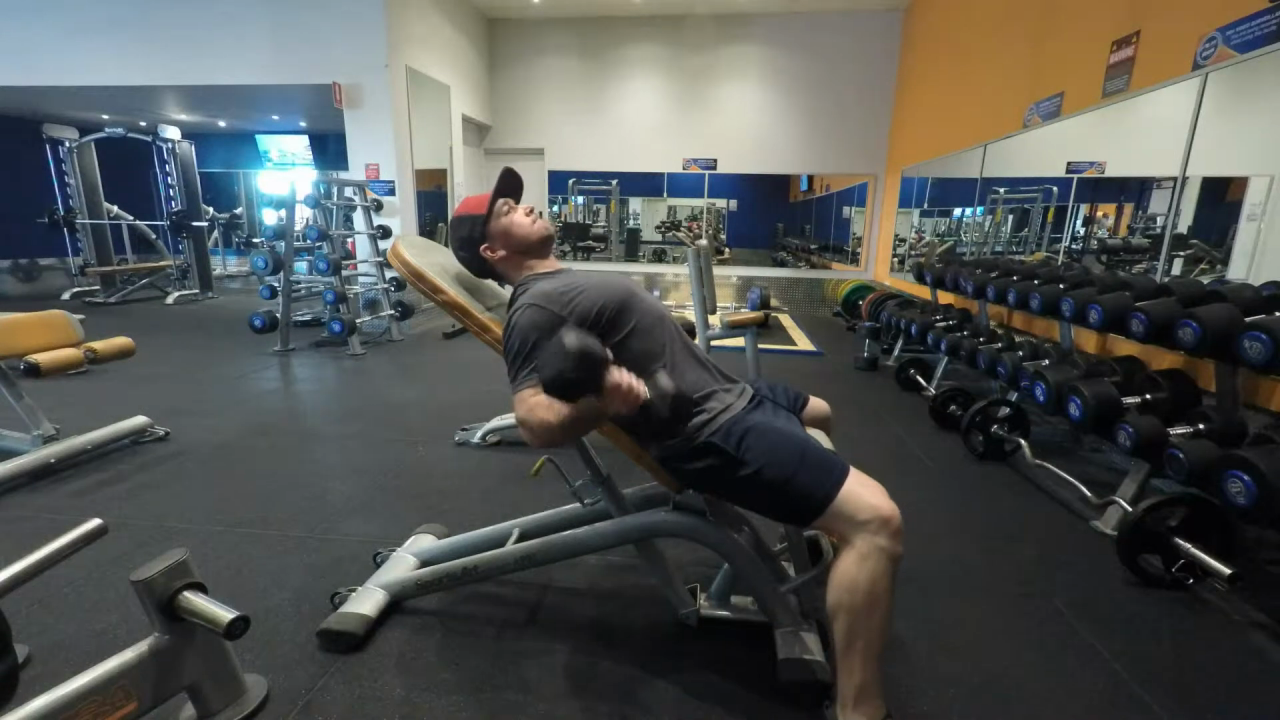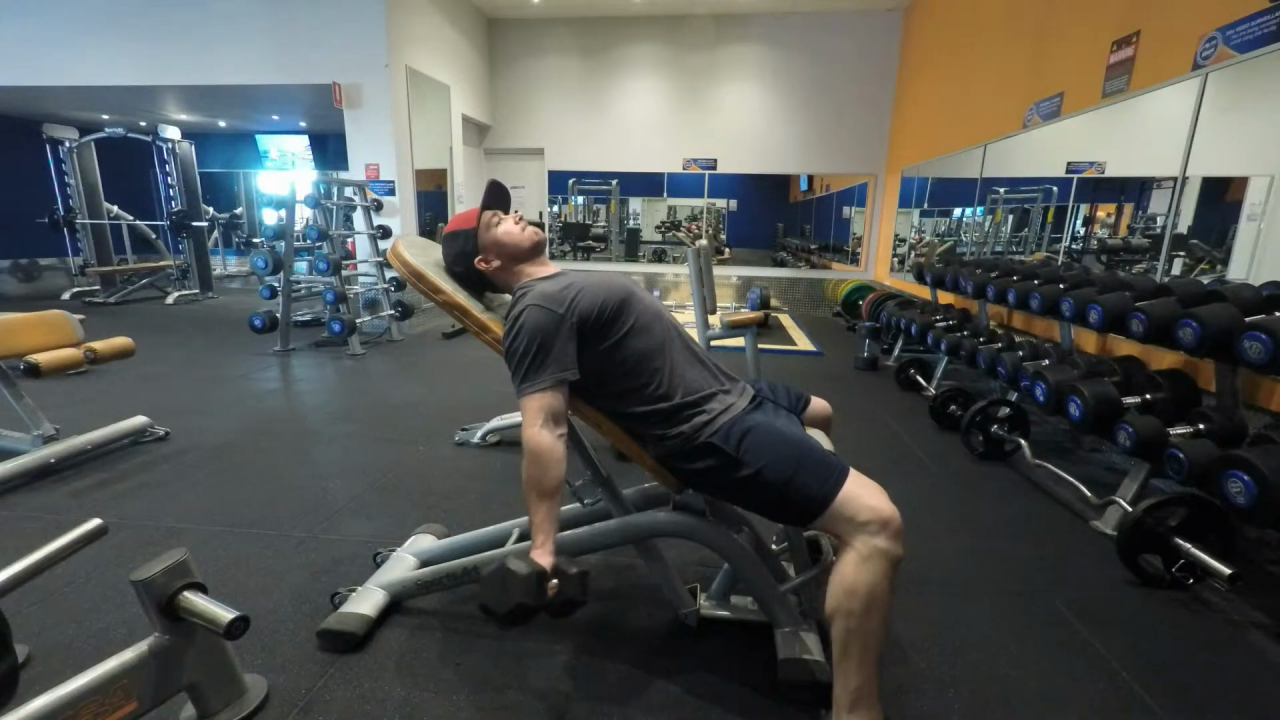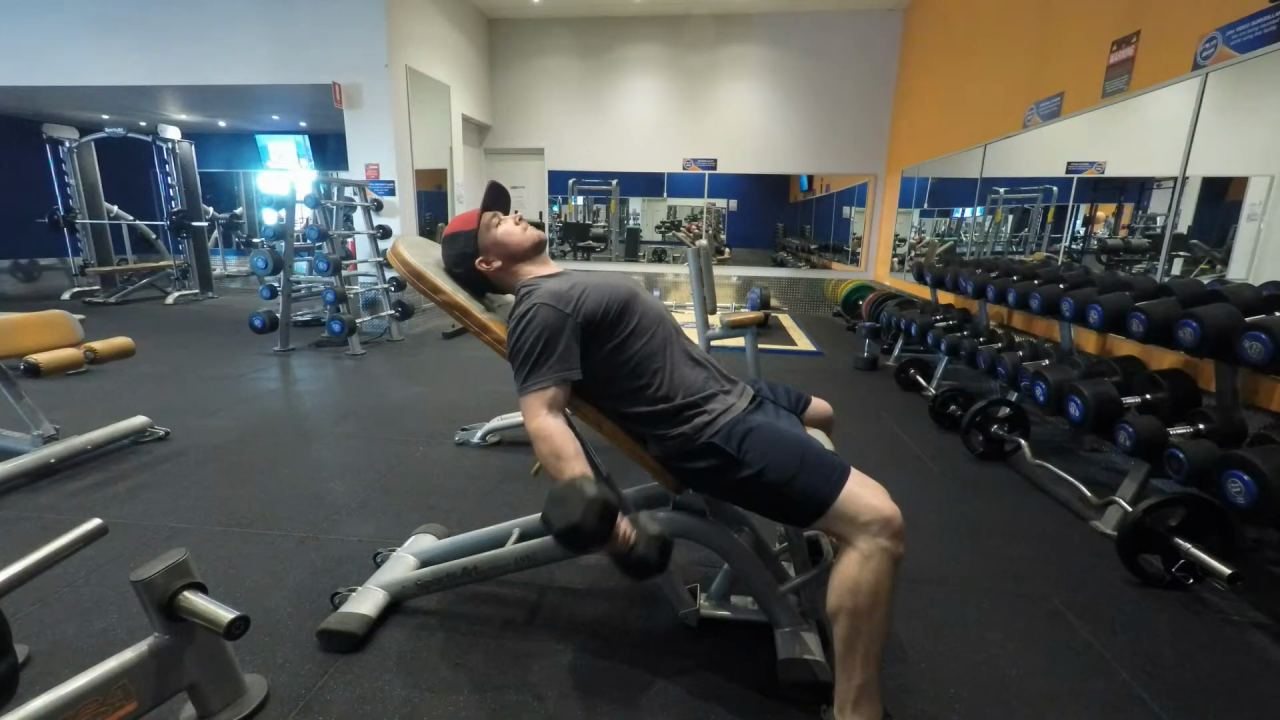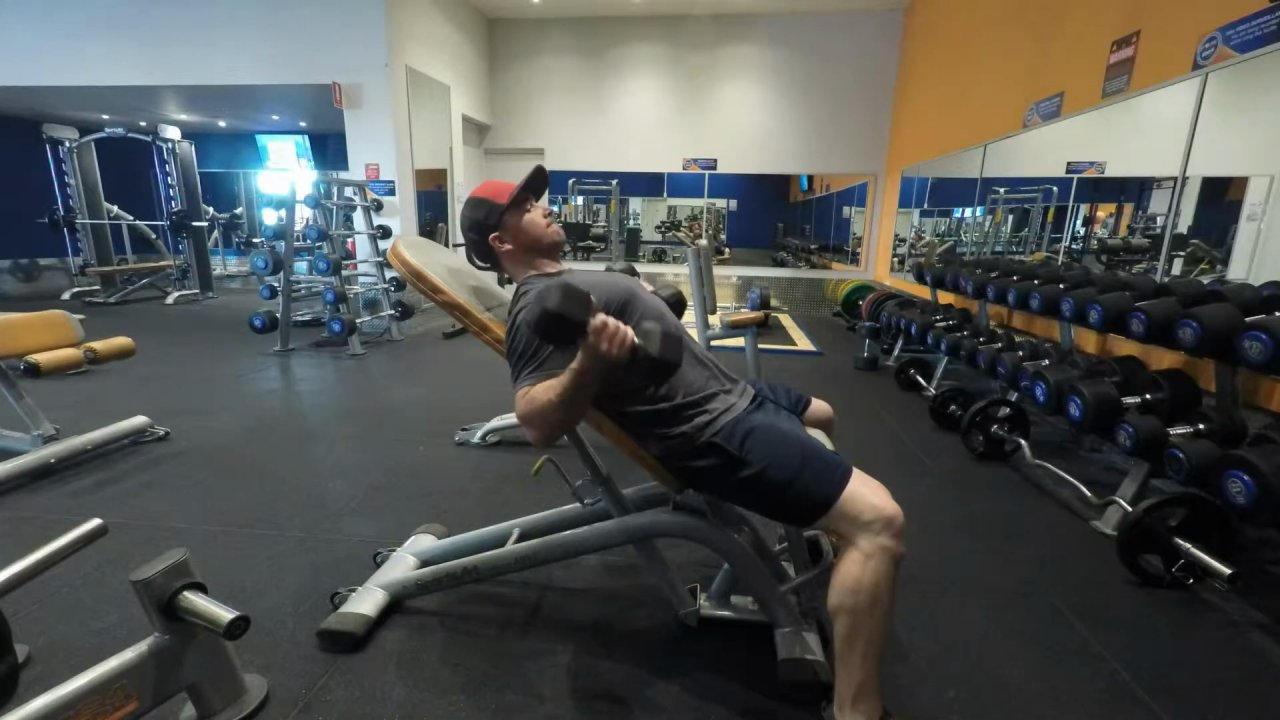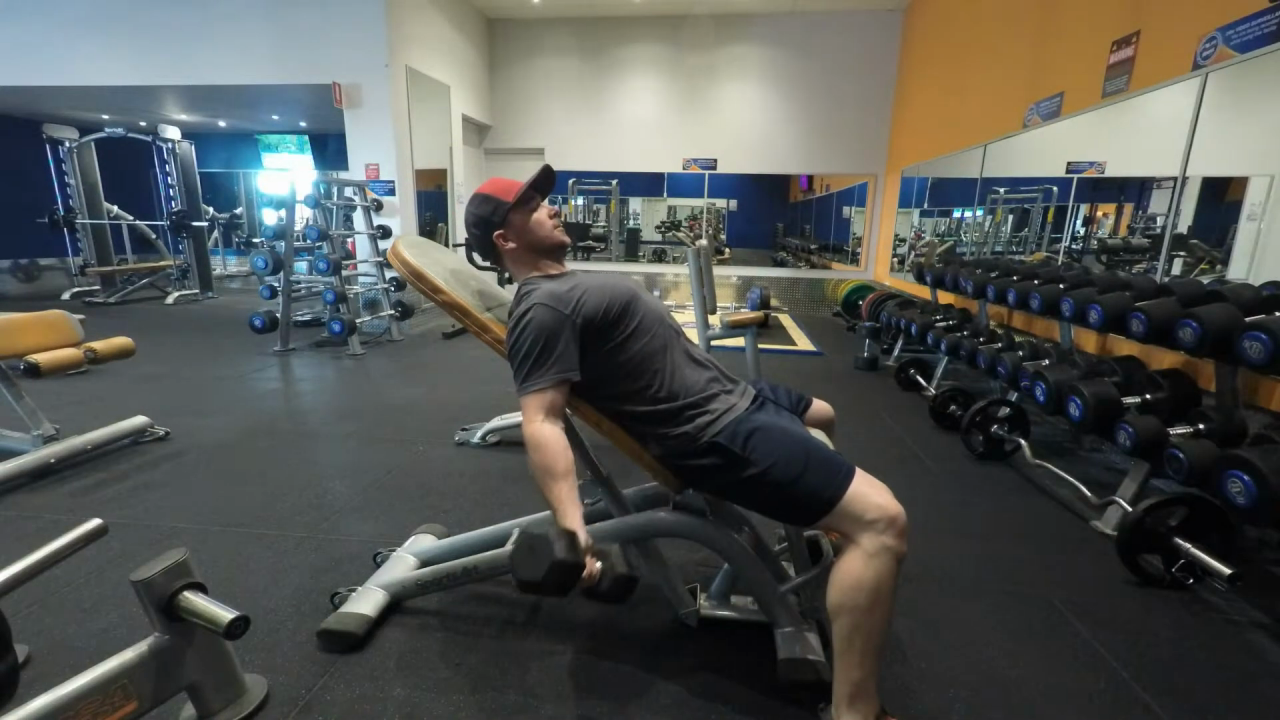
dt=1s
person 1, frame 1
left shoulder: (561, 281)
right shoulder: (537, 309)
right elbow: (534, 419)
left wrist: (666, 333)
right wrist: (596, 401)
left hip: (730, 395)
right hip: (712, 432)
left knee: (819, 415)
right knee: (875, 518)
left ankle: (804, 535)
person 1, frame 2
left shoulder: (561, 284)
right shoulder: (539, 310)
right elbow: (544, 427)
right wrist: (544, 547)
left hip: (732, 394)
right hip: (713, 432)
left knee: (819, 414)
right knee: (875, 522)
left ankle: (801, 526)
person 1, frame 3
left shoulder: (562, 285)
right shoulder: (543, 308)
right elbow: (544, 416)
left hip: (731, 395)
right hip: (712, 432)
left knee: (820, 415)
right knee: (876, 521)
person 1, frame 4
left shoulder: (564, 282)
right shoulder: (539, 306)
right elbow: (539, 422)
left wrist: (649, 302)
right wrist: (591, 359)
left hip: (731, 395)
right hip: (712, 431)
left knee: (821, 417)
right knee: (877, 521)
person 1, frame 5
left shoulder: (566, 282)
right shoulder: (542, 309)
right elbow: (542, 423)
right wrist: (572, 530)
left hip: (731, 395)
right hip: (714, 432)
left knee: (821, 418)
right knee: (880, 520)
